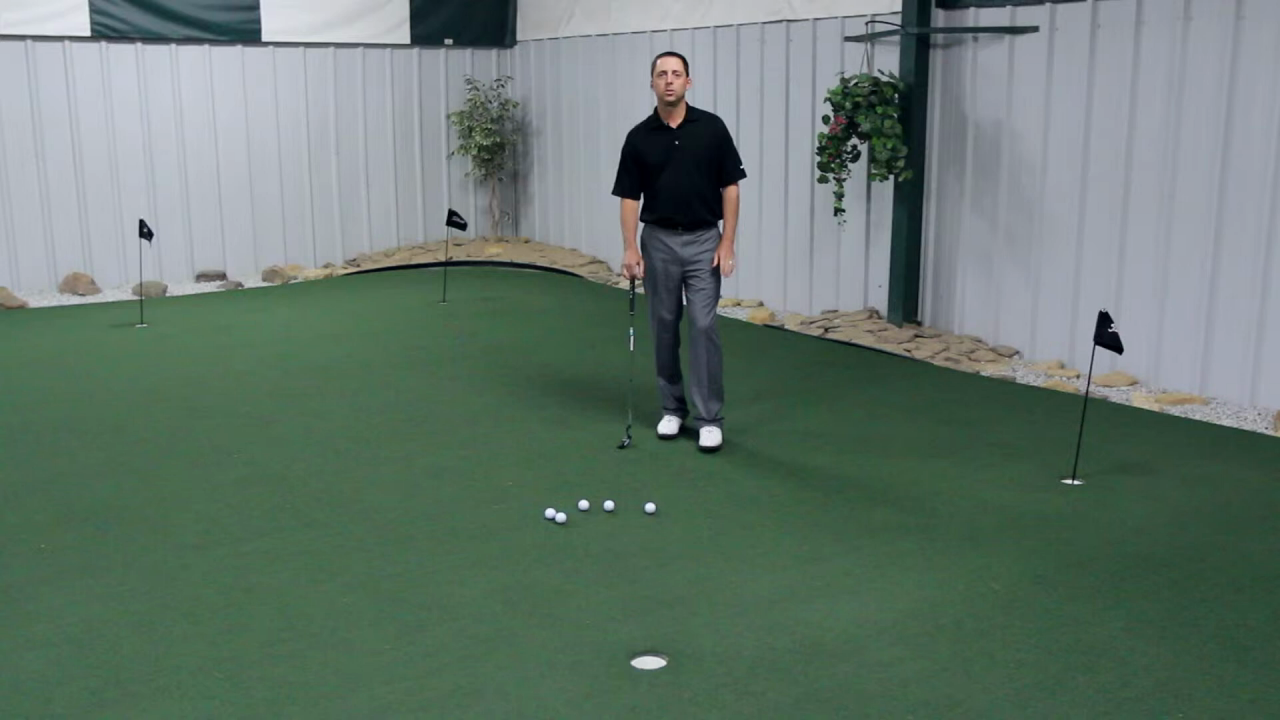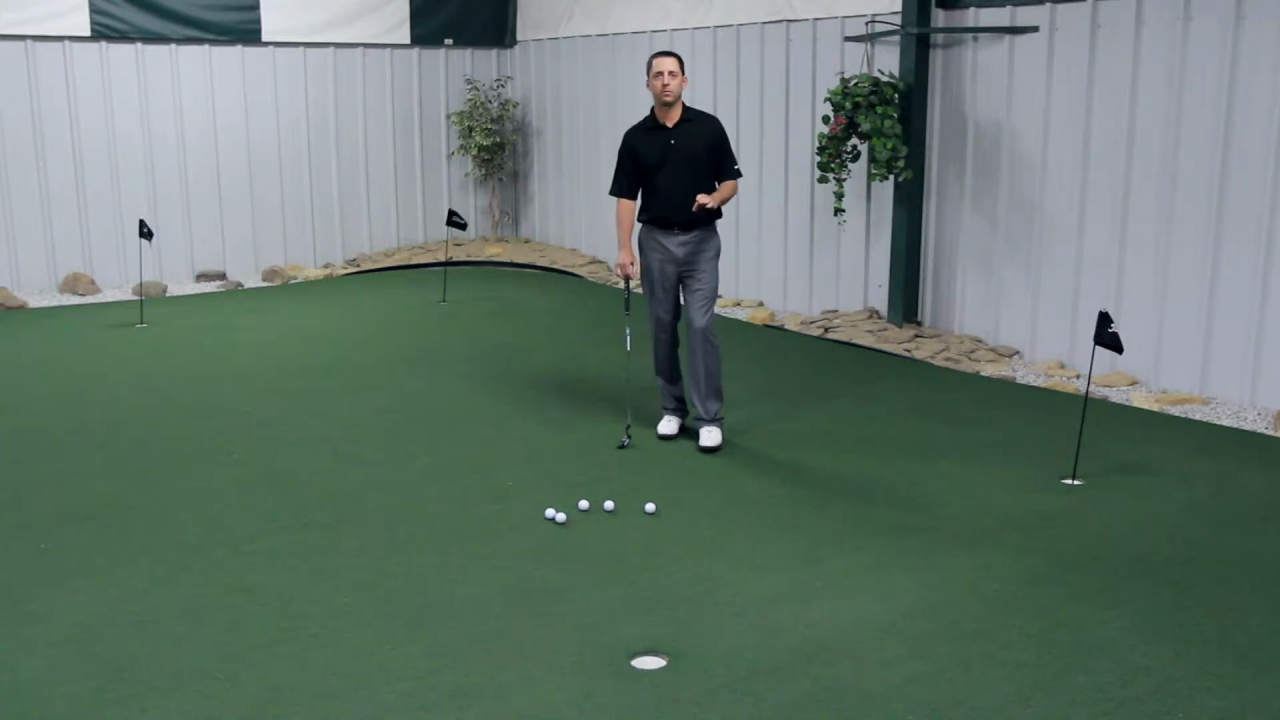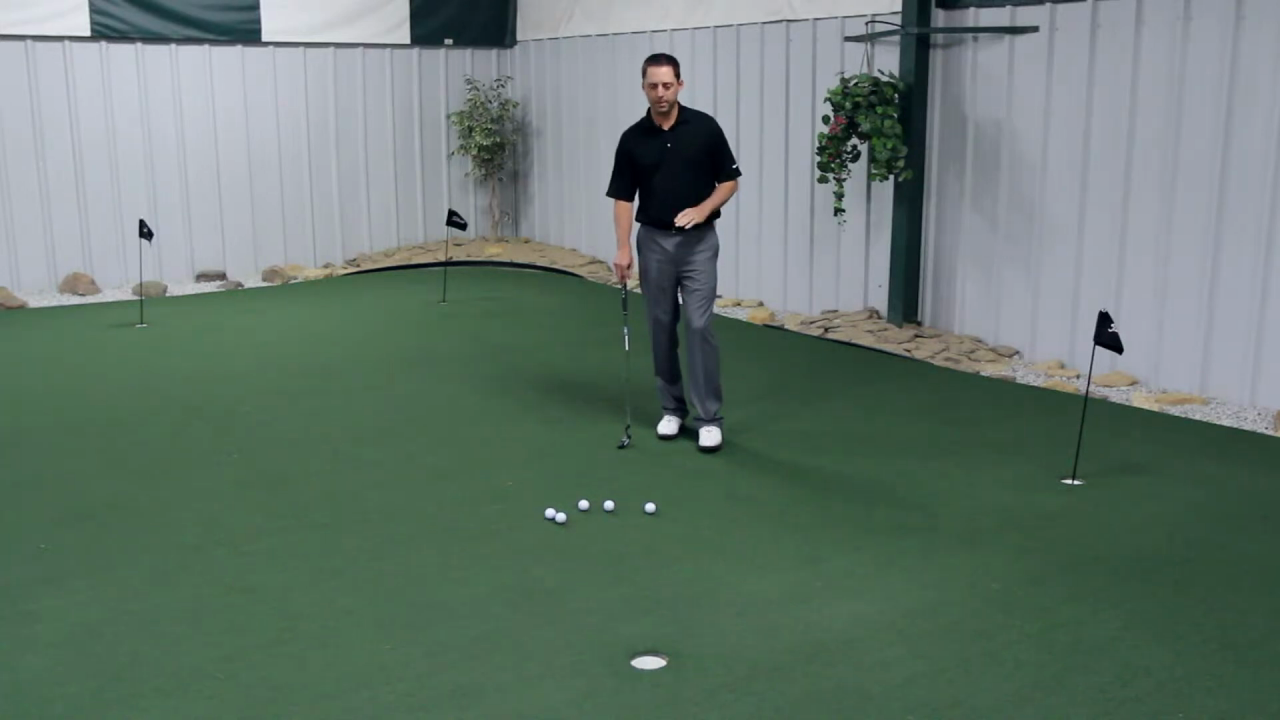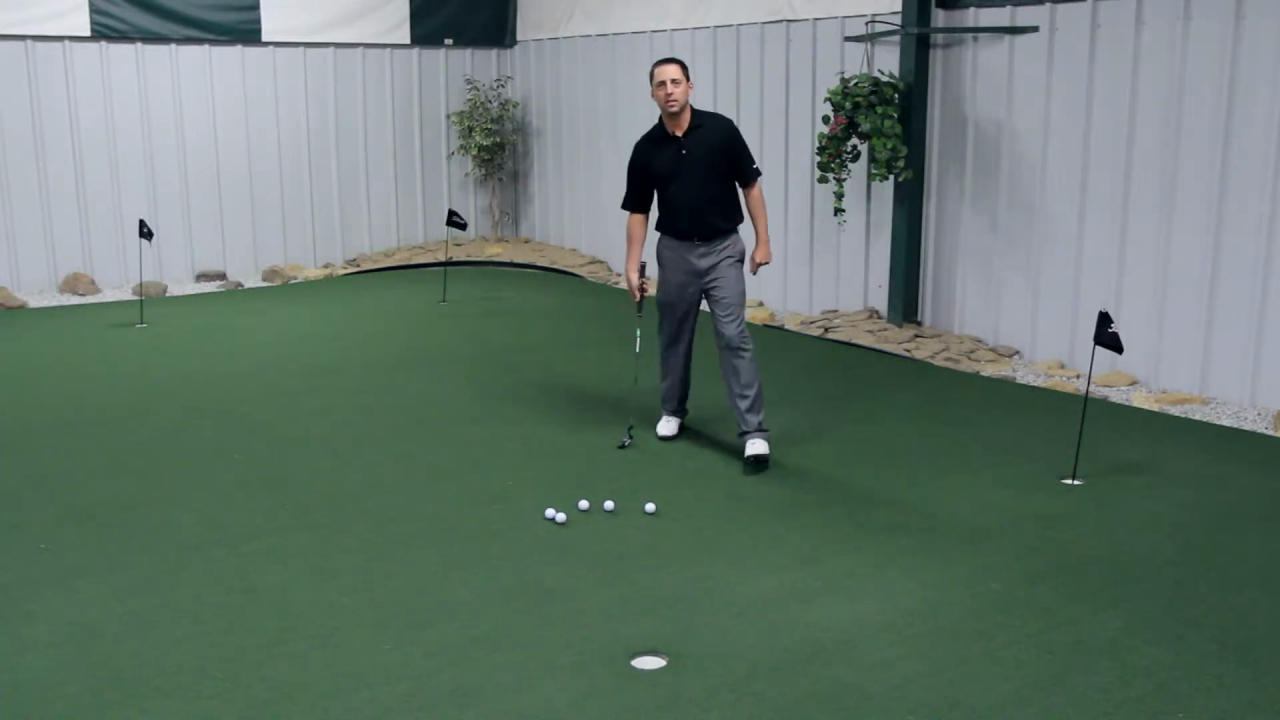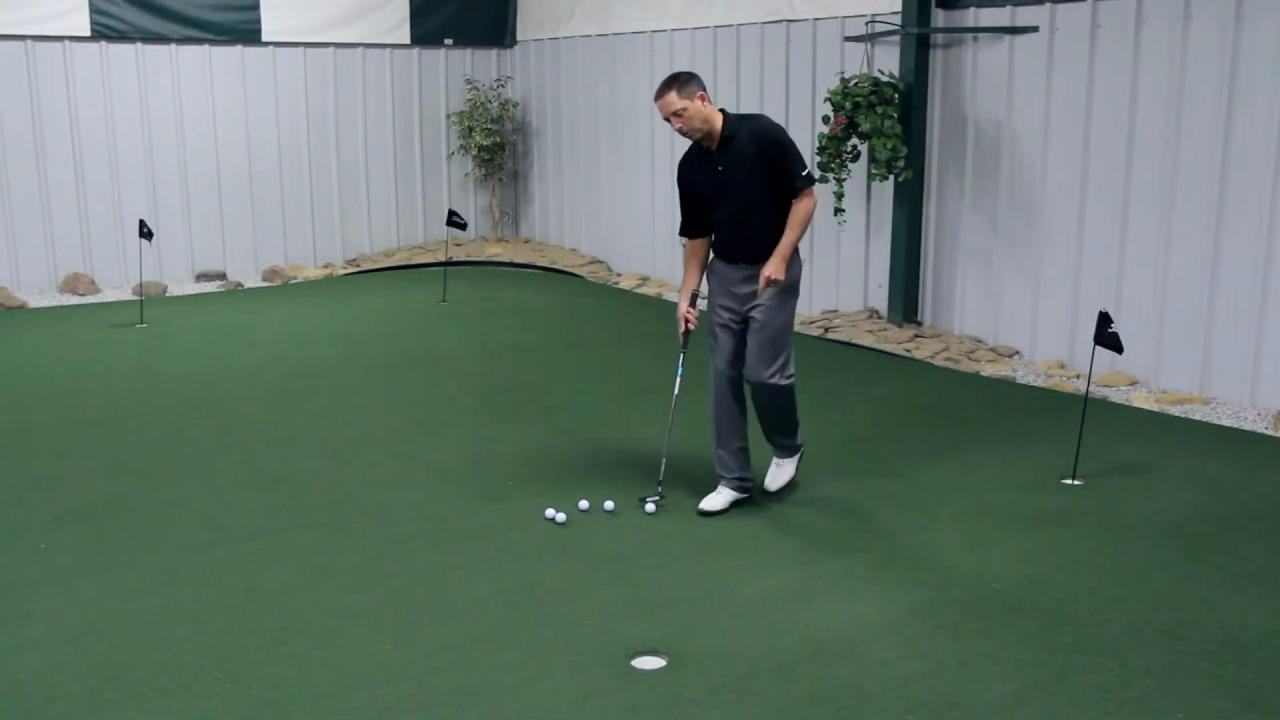
dt=1s
person 1, frame 1
left shoulder: (712, 127)
right shoulder: (638, 137)
left elbow: (730, 187)
right elbow: (629, 196)
left wrist: (727, 244)
right wrist: (630, 248)
left hip: (703, 240)
right hip: (658, 241)
left knee: (704, 327)
right knee: (664, 327)
left ankle: (709, 418)
right ankle: (673, 408)
person 1, frame 2
left shoulder: (709, 127)
right shoulder: (636, 137)
left elbow: (731, 181)
right elbow: (626, 196)
left wrist: (713, 198)
right wrist: (624, 248)
left hip: (701, 240)
right hip: (655, 241)
left knee: (701, 326)
right knee: (662, 327)
left ankle: (709, 417)
right ankle: (673, 408)
person 1, frame 3
left shoulder: (705, 127)
right shoulder: (632, 138)
left elbow: (729, 182)
right elbow: (623, 197)
left wrist: (702, 209)
right wrist: (623, 248)
left hip: (698, 241)
right hip: (653, 242)
left knee: (699, 327)
right knee: (662, 328)
left ankle: (709, 418)
right ankle: (672, 408)
person 1, frame 4
left shoulder: (721, 129)
right shoulder: (646, 148)
left elbow: (750, 185)
right elbow: (637, 210)
left wrist: (762, 239)
right wrist: (632, 265)
left hip: (724, 249)
right hip: (675, 251)
left knee: (734, 338)
right knee: (674, 337)
left ankle: (754, 431)
right ankle: (674, 410)
person 1, frame 5
left shoulder: (762, 133)
right shoulder: (690, 166)
left elbow: (806, 194)
right elbow: (696, 237)
left wrist: (780, 256)
right wrist: (686, 297)
left hip: (772, 272)
right hip: (725, 275)
left knee: (766, 373)
right knee: (725, 377)
left ankle: (787, 445)
right ankle: (734, 479)
